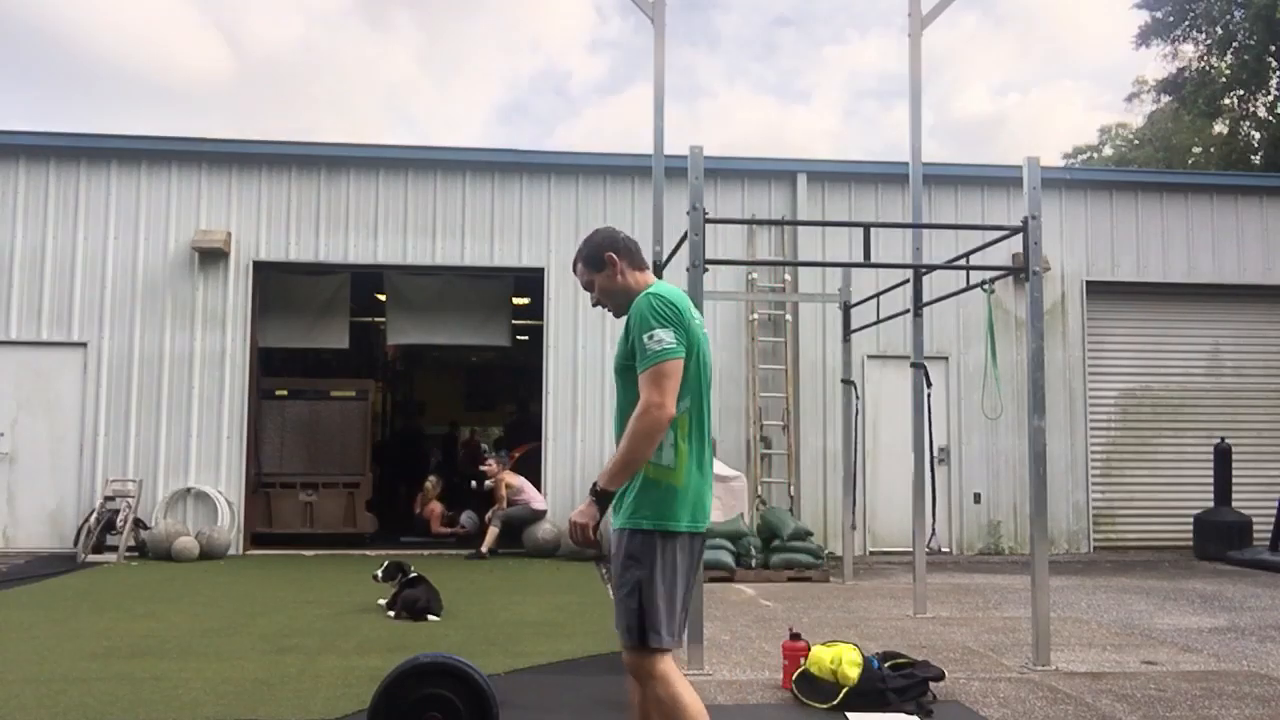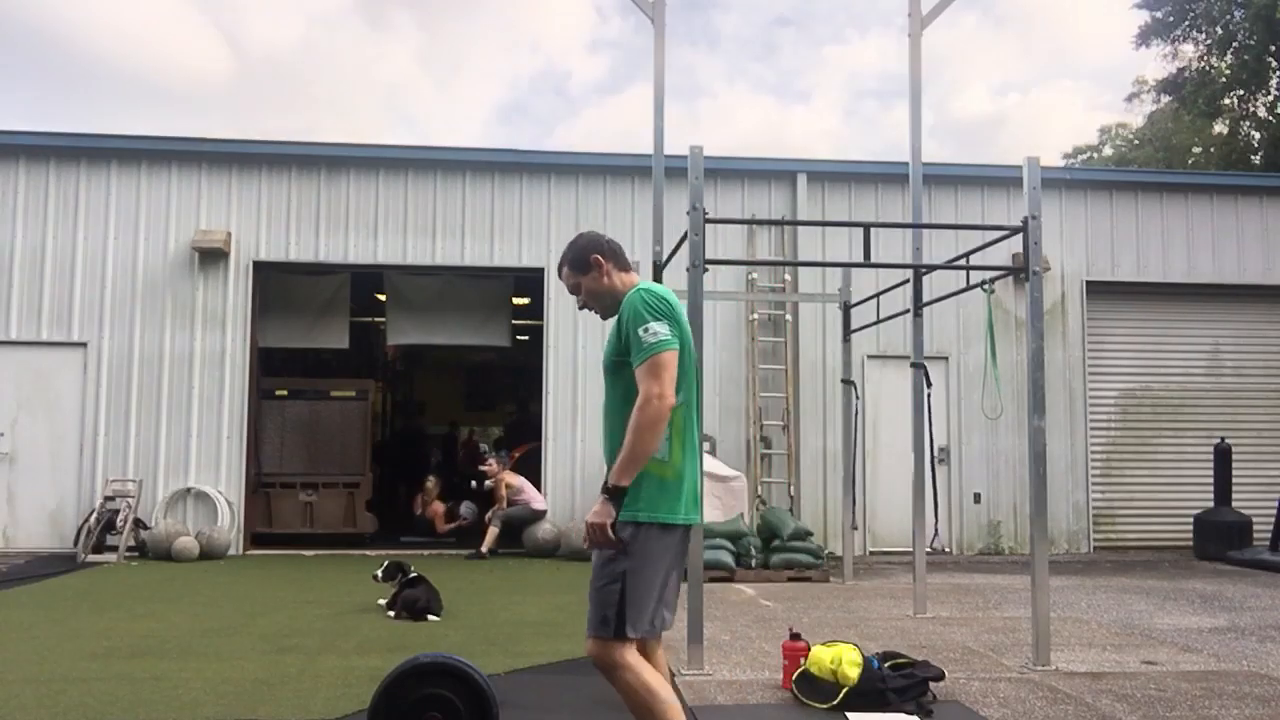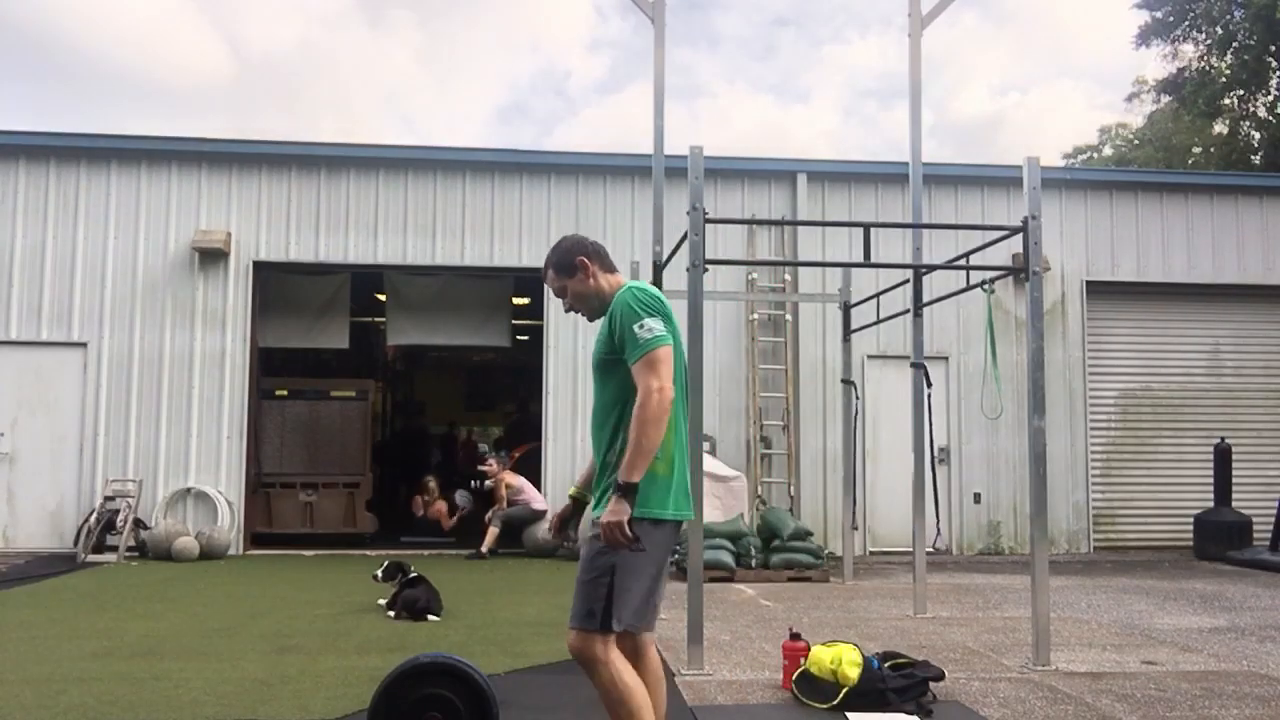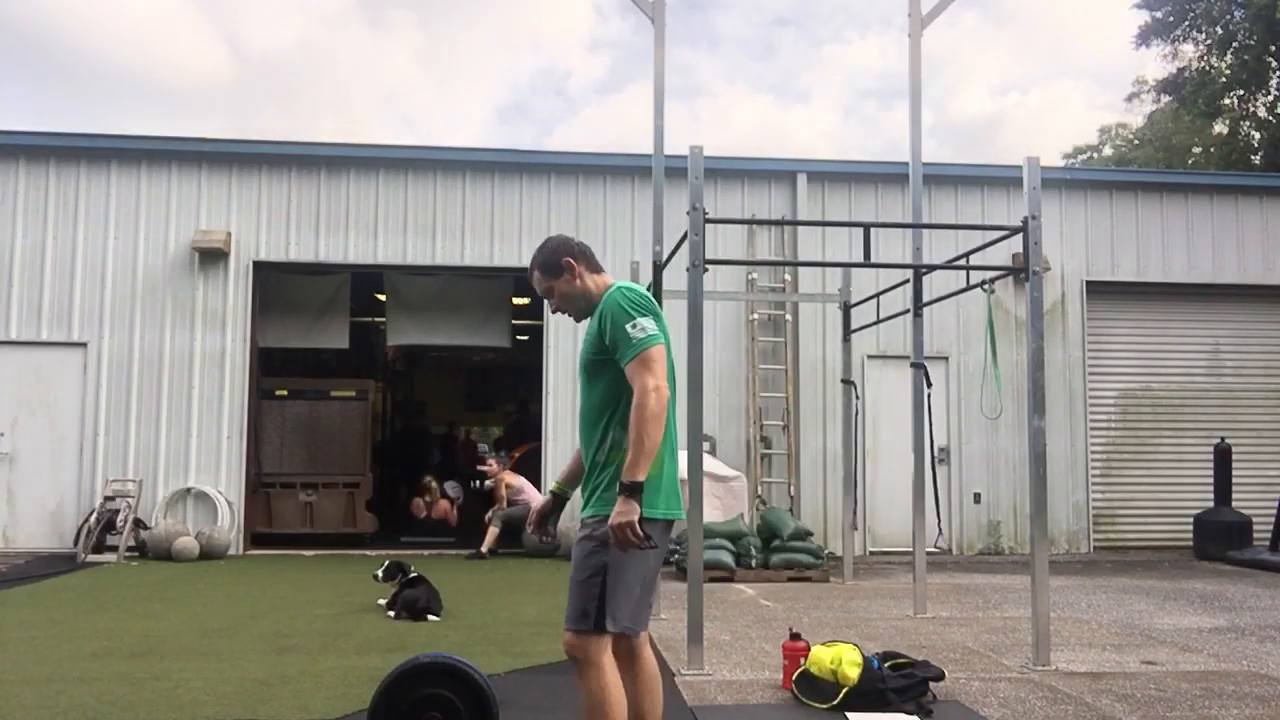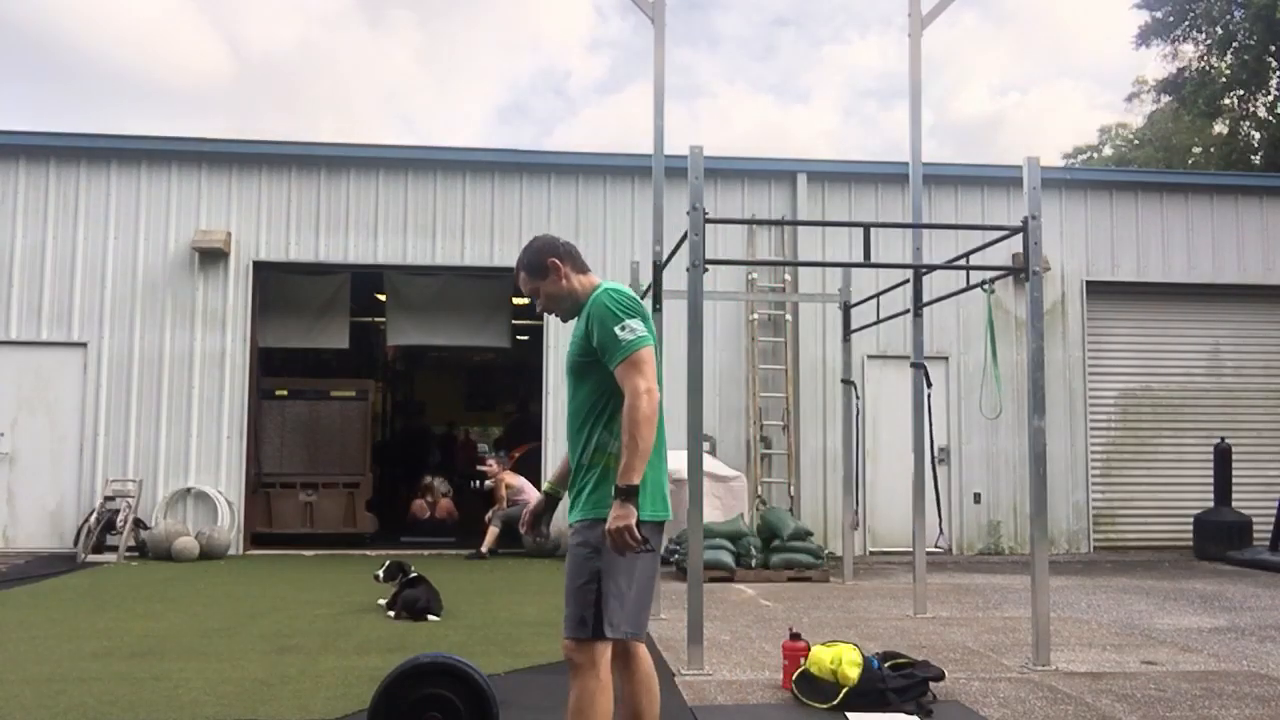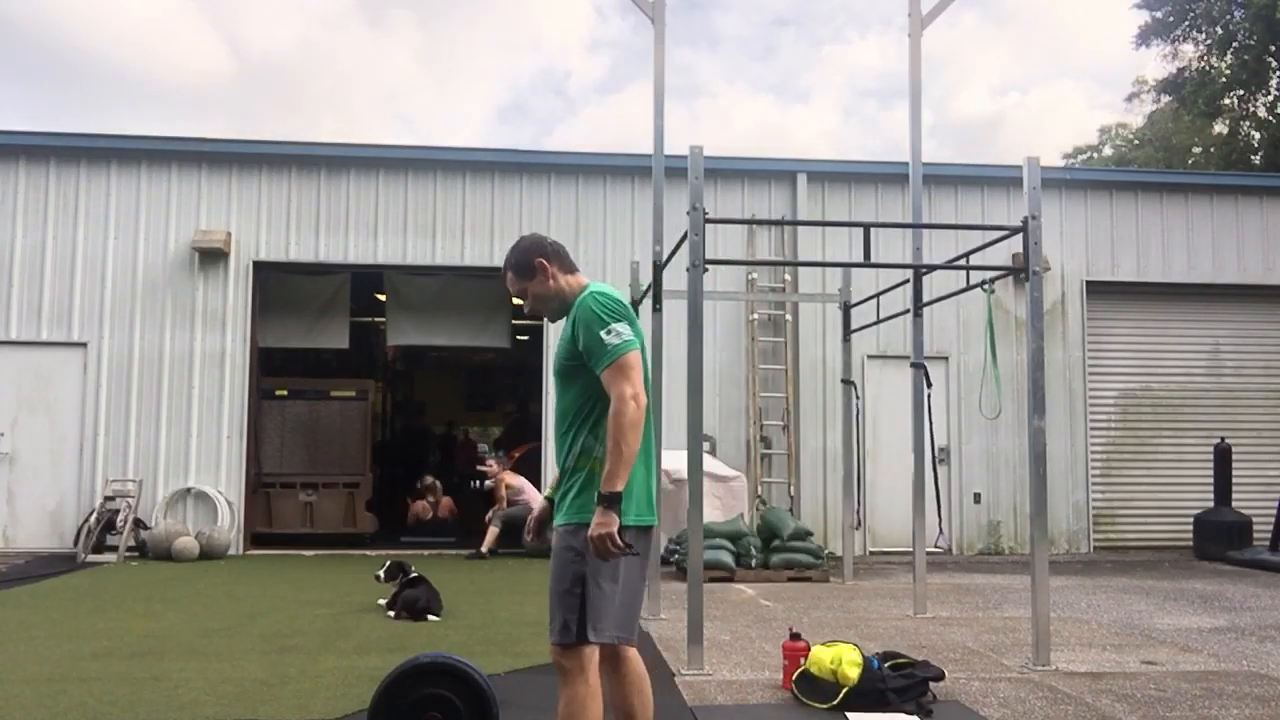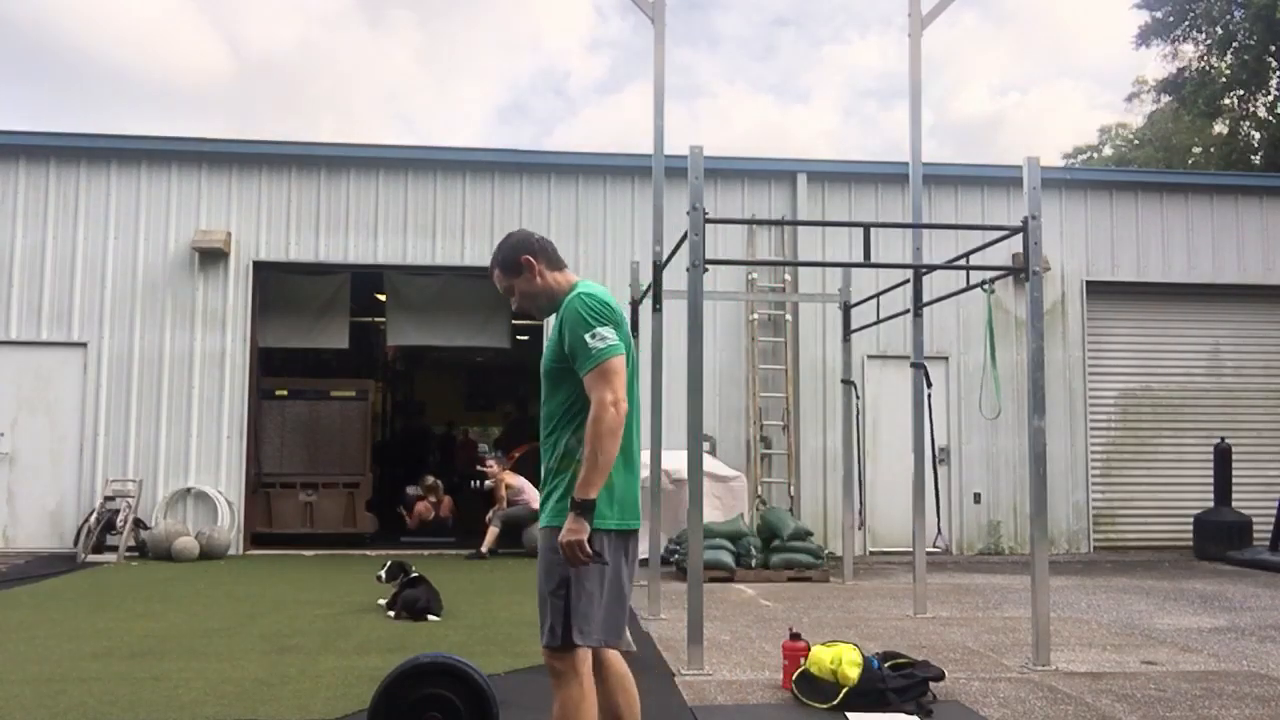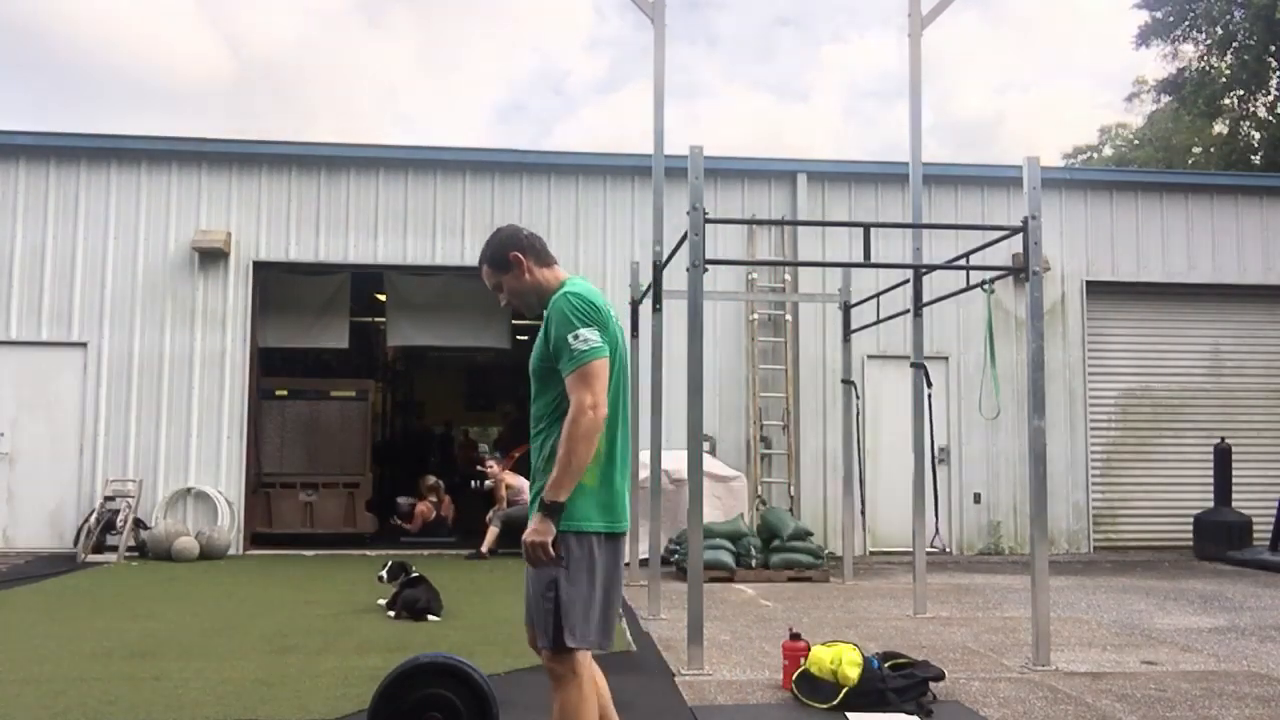
dt=0.1s
person 1, frame 1
left shoulder: (654, 306)
right shoulder: (668, 309)
left elbow: (657, 410)
left wrist: (597, 498)
right wrist: (610, 496)
left hip: (655, 509)
right hip: (668, 505)
left knee: (648, 658)
right knee: (644, 648)
person 1, frame 2
left shoulder: (644, 302)
right shoulder: (649, 307)
left elbow: (656, 400)
left wrist: (610, 495)
right wrist: (617, 493)
left hip: (648, 502)
right hip: (657, 501)
left knee: (610, 648)
right knee: (637, 643)
person 1, frame 3
left shoulder: (633, 302)
right shoulder: (622, 314)
left elbow: (656, 395)
left wrist: (622, 494)
right wrist: (578, 499)
left hip: (639, 505)
right hip: (642, 503)
left knee: (591, 641)
right knee: (631, 637)
person 1, frame 4
left shoulder: (622, 302)
right shoulder: (609, 315)
left elbow: (652, 394)
left wrist: (628, 492)
right wrist: (557, 494)
left hip: (627, 504)
right hip: (624, 502)
left knee: (586, 642)
right knee: (627, 638)
person 1, frame 5
left shoulder: (609, 303)
right shoulder: (598, 314)
left elbow: (643, 396)
left wrist: (624, 497)
right wrist: (547, 494)
left hip: (614, 506)
right hip: (610, 503)
left knee: (587, 650)
right knee: (624, 642)
person 1, frame 6
left shoulder: (595, 305)
right shoulder: (586, 315)
left elbow: (630, 401)
left wrist: (608, 503)
right wrist: (551, 499)
left hip: (596, 510)
right hip: (595, 505)
left knee: (574, 655)
right knee: (615, 646)
person 1, frame 7
left shoulder: (582, 306)
right shoulder: (586, 308)
left elbow: (610, 407)
left wrist: (580, 509)
right wrist: (570, 506)
left hip: (588, 511)
right hip: (592, 509)
left knee: (568, 656)
right knee: (598, 648)
person 1, frame 8
left shoulder: (570, 305)
right shoulder: (578, 304)
left elbow: (589, 410)
left wrist: (547, 510)
left hip: (575, 513)
right hip: (579, 508)
left knee: (565, 656)
right knee: (547, 639)
